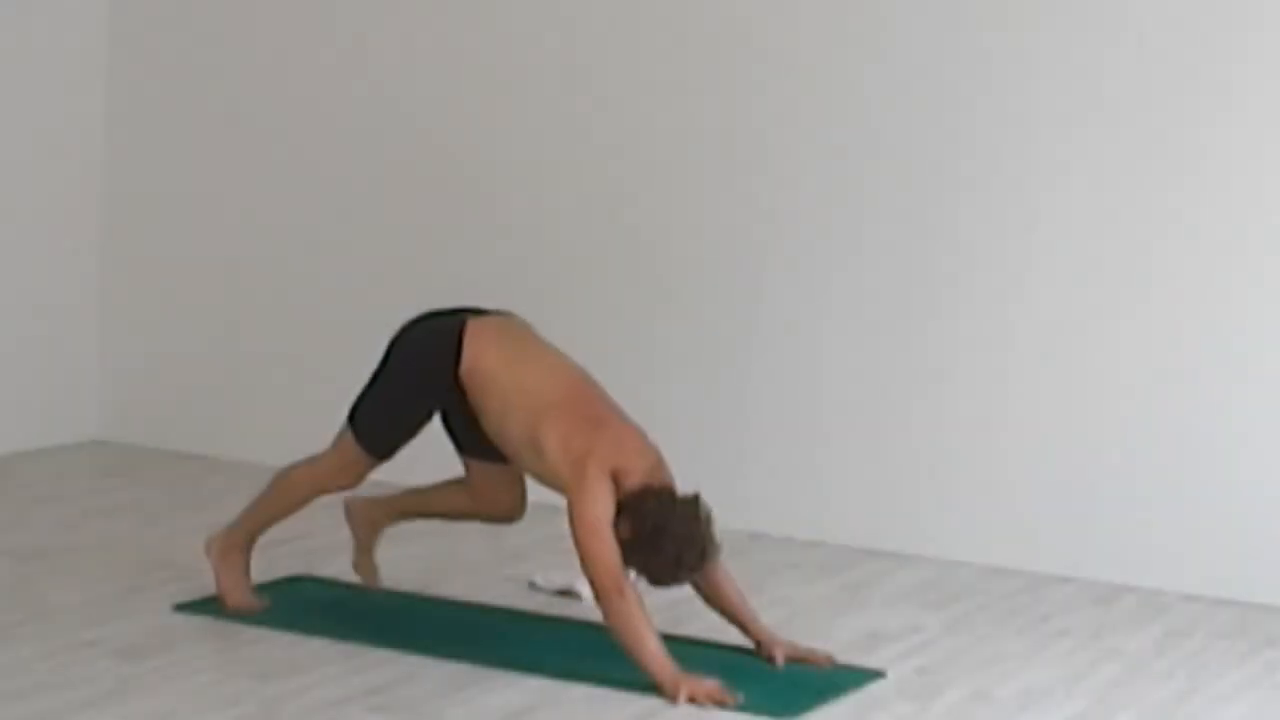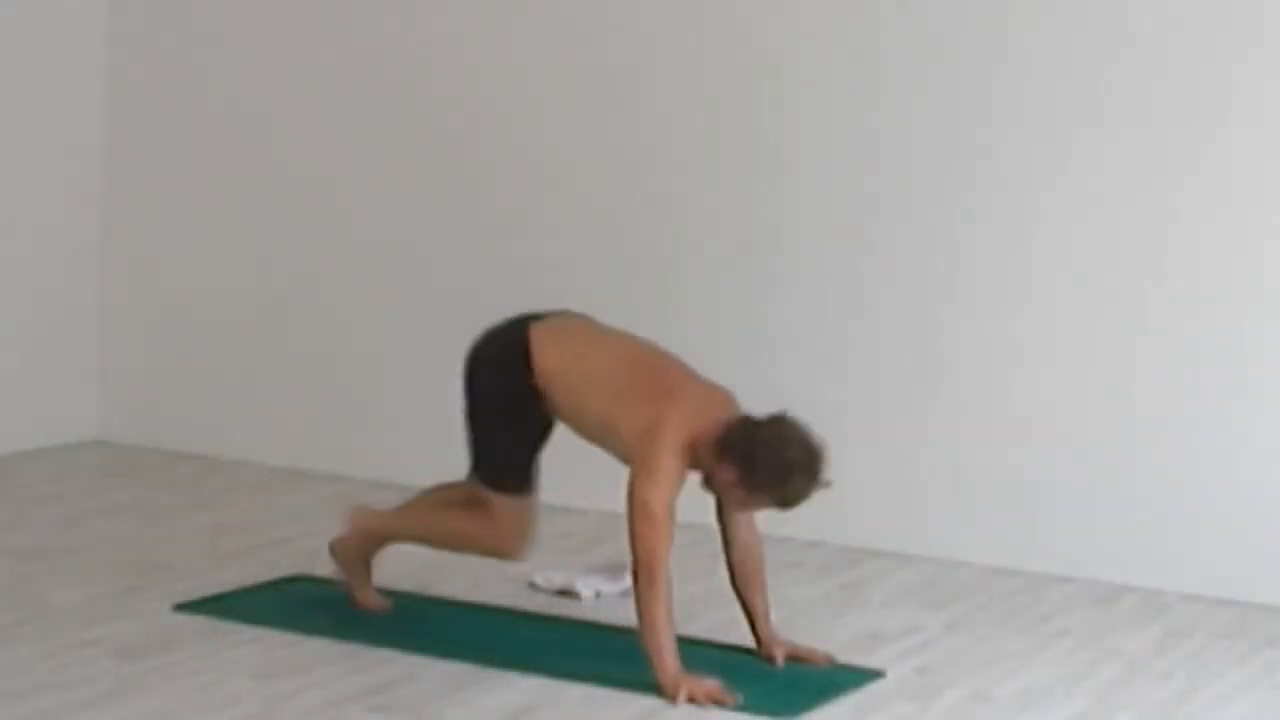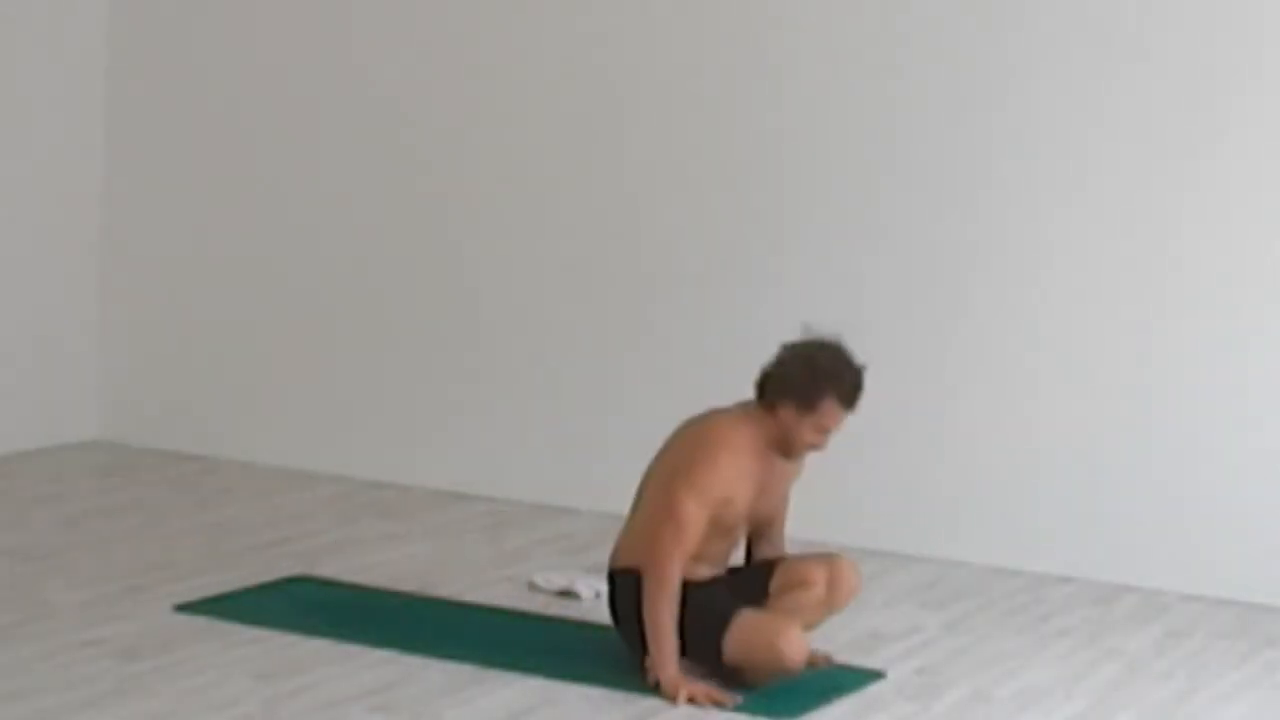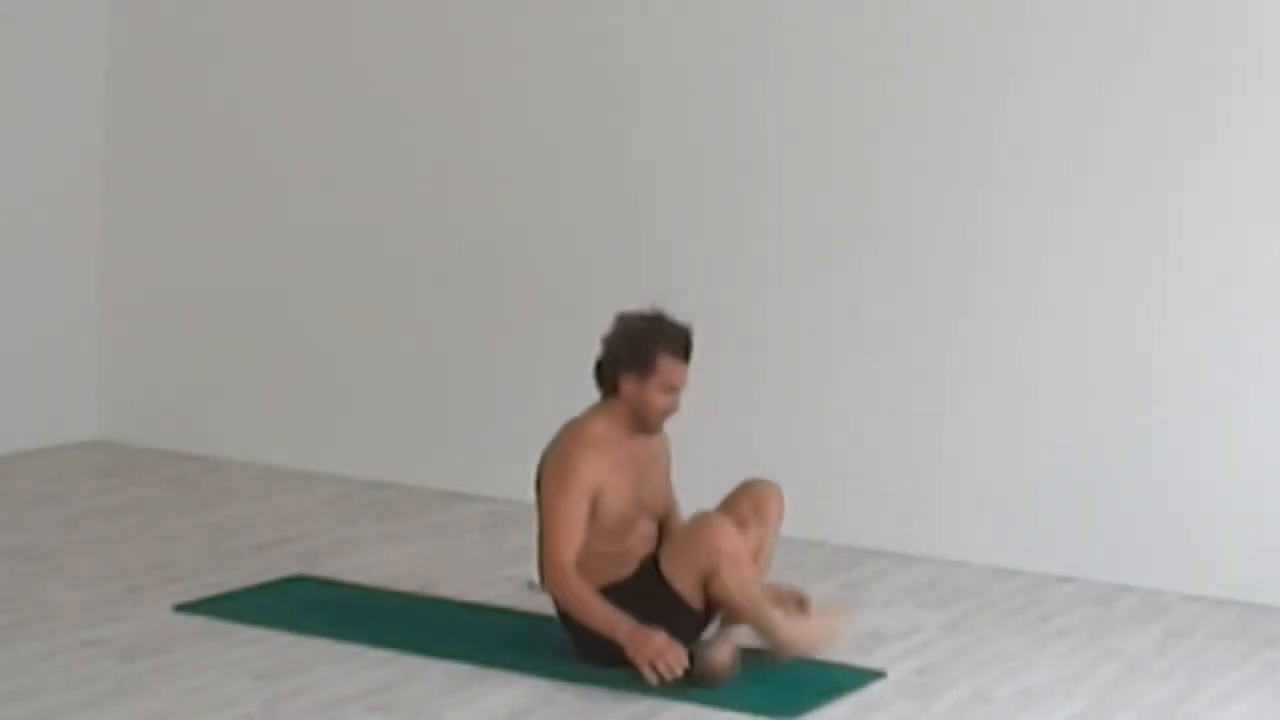
dt=1s
person 1, frame 1
left shoulder: (650, 470)
right shoulder: (594, 478)
left elbow: (701, 558)
right elbow: (611, 589)
left wrist: (764, 636)
right wrist: (672, 678)
left hip: (485, 344)
right hip: (440, 351)
left knee: (502, 504)
right knee: (343, 467)
left ankle: (375, 515)
right ankle: (231, 544)
person 1, frame 2
left shoulder: (732, 428)
right shoulder: (667, 447)
left elbow: (742, 537)
right elbow: (651, 569)
left wrist: (767, 635)
right wrist: (672, 676)
left hip: (550, 346)
right hip: (509, 362)
left knee: (485, 495)
right knee: (507, 537)
left ankle: (359, 549)
right ankle: (366, 532)
person 1, frame 3
left shoulder: (785, 445)
right shoulder: (718, 452)
left elbow: (766, 539)
right elbow: (662, 566)
right wrist: (669, 674)
left hip: (710, 585)
right hip: (645, 593)
left knee: (840, 579)
right knee: (785, 652)
right ankle: (689, 660)
person 1, frame 4
left shoulder: (653, 440)
right shoulder: (580, 454)
right elbow: (557, 574)
left wrist: (757, 589)
right wrist: (631, 633)
left hip: (654, 595)
right hip: (605, 622)
left knee: (762, 496)
right knee: (716, 532)
left ankle: (723, 642)
right ankle: (780, 635)
